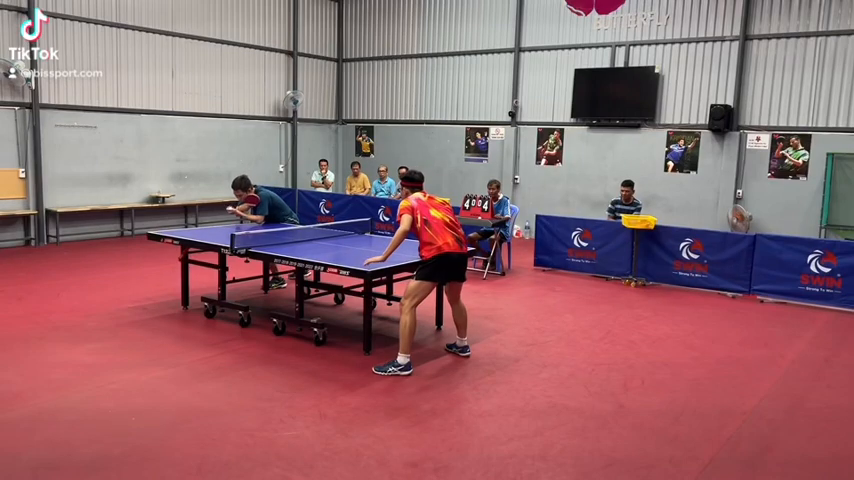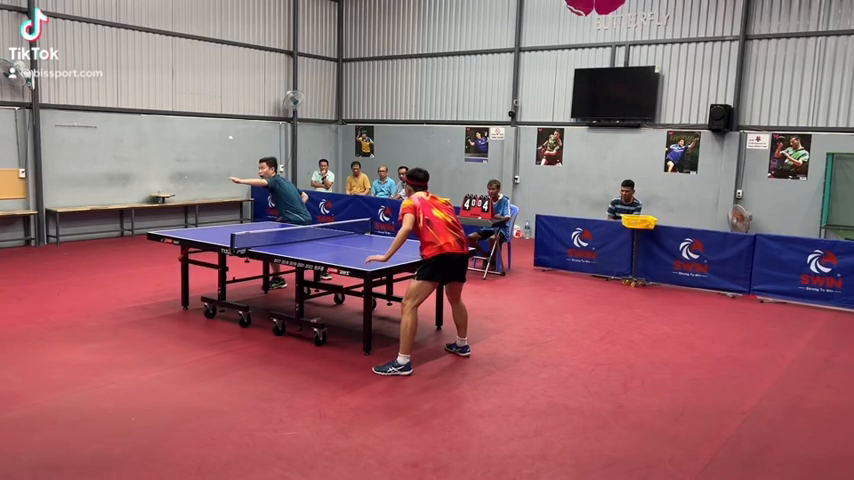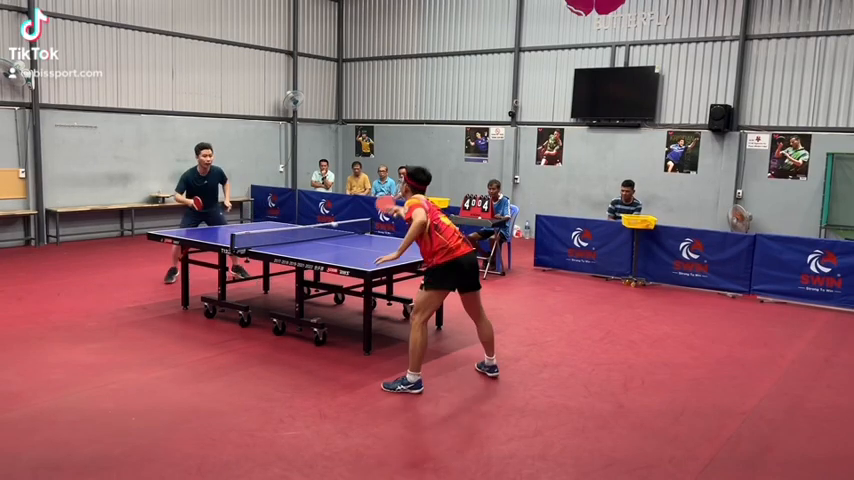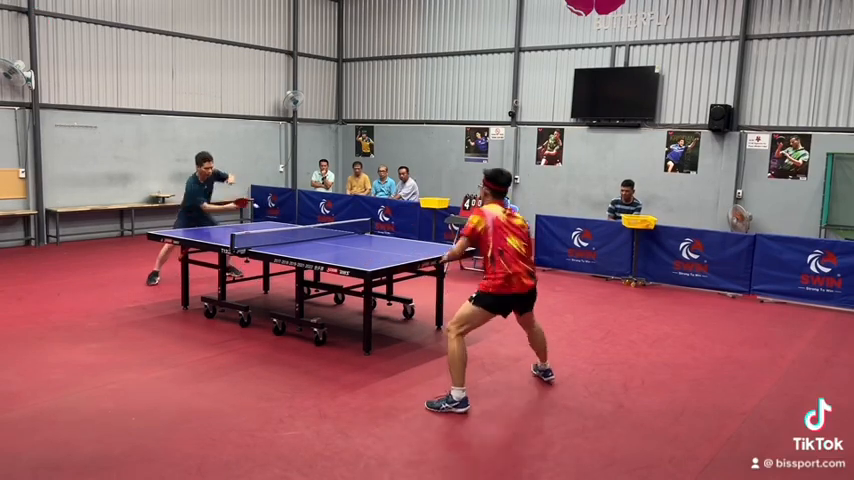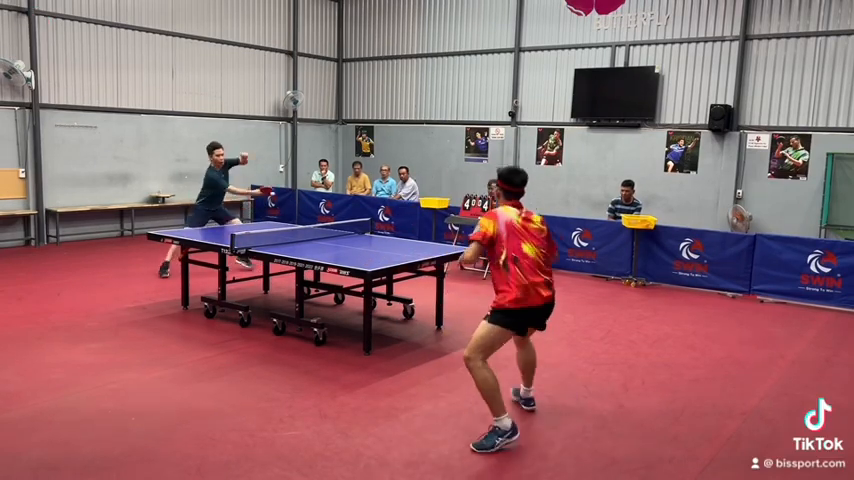
dt=1s
person 1, frame 1
left shoulder: (408, 203)
right shoulder: (441, 201)
left elbow: (405, 228)
left wrist: (384, 256)
left hip: (438, 255)
right hip: (460, 252)
left knee: (407, 304)
right knee: (454, 299)
left ankle: (403, 362)
right ankle: (462, 345)
person 1, frame 2
left shoulder: (411, 202)
right shoulder: (443, 201)
left elbow: (406, 228)
left wrist: (386, 256)
left hip: (439, 256)
right hip: (461, 253)
left knee: (409, 305)
right knee: (455, 299)
left ankle: (403, 362)
right ankle: (462, 344)
person 1, frame 3
left shoulder: (413, 202)
right shoulder: (428, 203)
left elbow: (420, 221)
left wrist: (398, 253)
right wrist: (401, 211)
left hip: (444, 263)
right hip: (467, 257)
left knee: (419, 319)
right knee: (478, 315)
left ankle: (413, 379)
right ankle: (490, 363)
person 1, frame 4
left shoulder: (482, 215)
right shoulder: (521, 219)
left elbow: (457, 251)
left wrist: (447, 257)
left hip: (498, 286)
right hip: (527, 286)
left knee: (454, 331)
right knee: (529, 323)
left ankle: (458, 397)
right ankle: (544, 368)
person 1, frame 5
left shoulder: (494, 217)
right shoulder: (538, 221)
left elbow: (468, 258)
right elbow: (551, 259)
left wrist: (483, 252)
left hip: (515, 300)
right hip: (544, 298)
left knee: (472, 357)
right knee: (522, 338)
left ankle: (504, 426)
right ankle: (526, 394)
person 2, frame 1
left shoulder: (262, 195)
right shoulder: (249, 196)
left elbow: (259, 219)
right elbow: (238, 211)
left wrist: (239, 213)
right wrist: (247, 204)
left hip: (288, 223)
right hip: (276, 223)
left ankle: (277, 279)
person 2, frame 2
left shoulder: (275, 182)
right shoulder: (285, 182)
left elbow: (260, 182)
right elbow: (304, 196)
left wrist: (241, 181)
left hip: (296, 221)
right hip: (306, 220)
left ankle: (277, 279)
person 2, frame 3
left shoulder: (217, 171)
right shoulder: (188, 176)
left elbow: (226, 183)
right elbow: (177, 196)
left wrist: (227, 199)
right wrist: (188, 201)
left hip: (213, 210)
right hip: (193, 212)
left ankle: (236, 267)
right ankle: (173, 269)
person 2, frame 4
left shoulder: (212, 173)
right shoulder: (192, 185)
left elbow: (228, 176)
right elbow: (206, 208)
left wrist: (230, 179)
right wrist: (226, 207)
left hip: (203, 218)
right hip: (186, 217)
right knee: (171, 243)
left ankle: (228, 267)
right ankle: (155, 273)
person 2, frame 5
left shoulder: (224, 165)
right shoulder: (212, 174)
left elbow: (243, 162)
right elbow: (231, 190)
left wrist: (244, 158)
right wrist: (252, 193)
left hip: (217, 207)
right hip: (203, 208)
left ankle: (242, 257)
right ankle: (166, 263)
